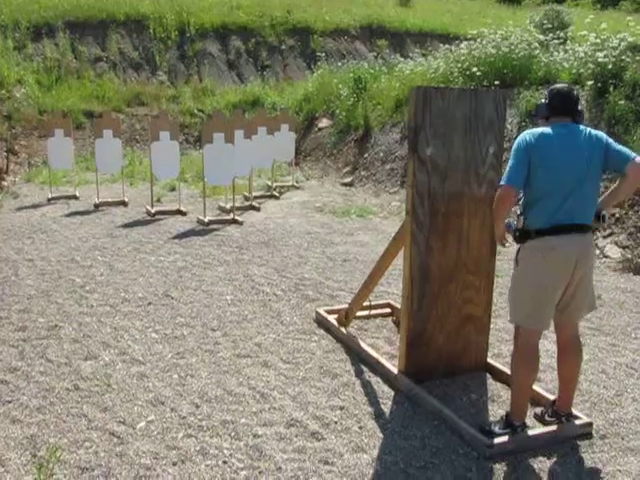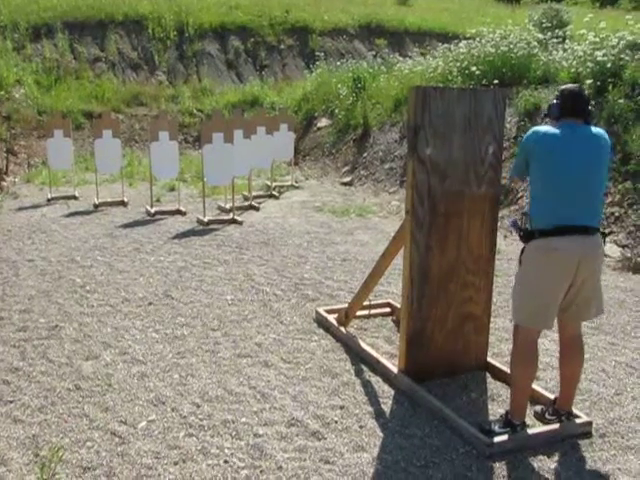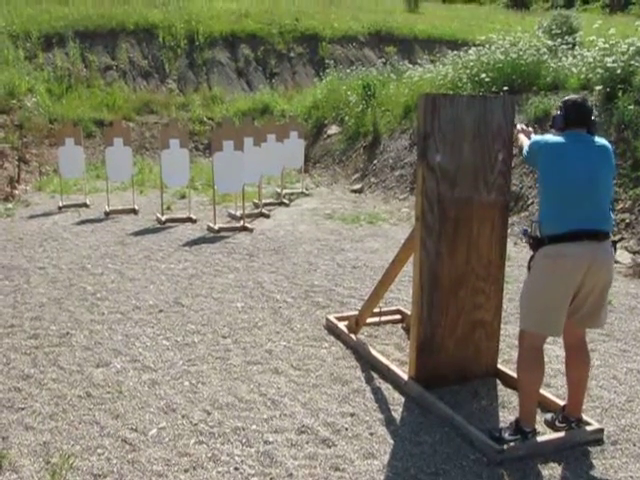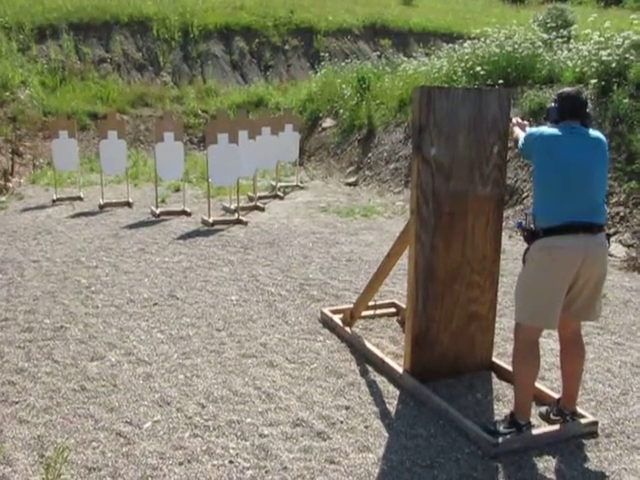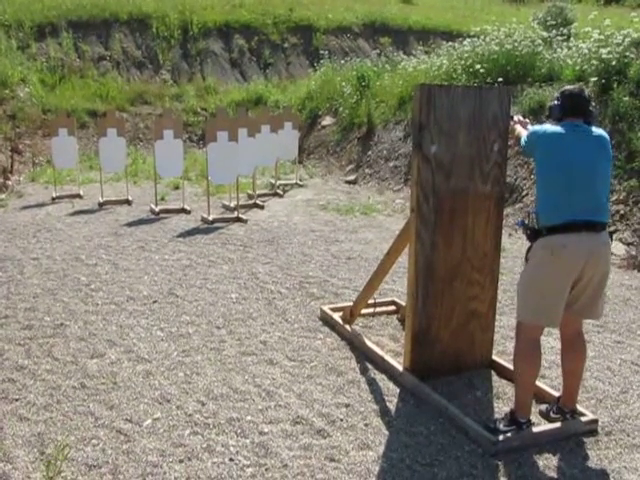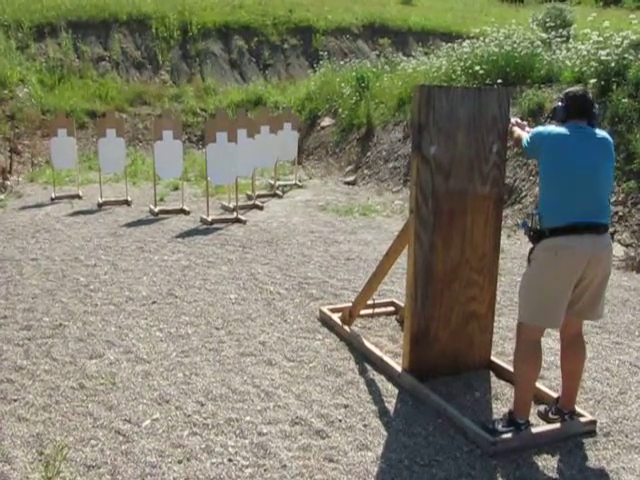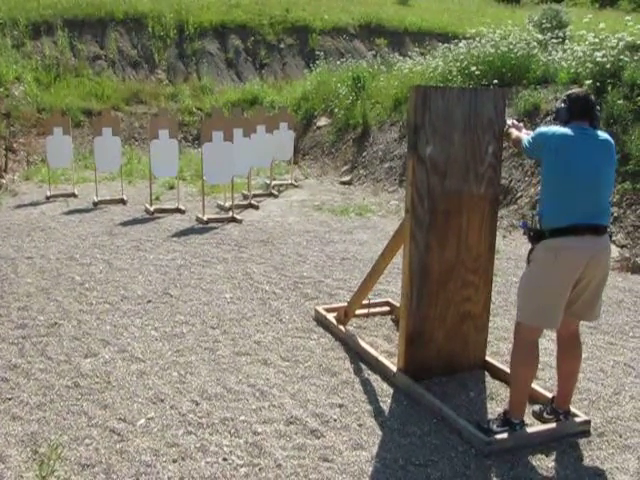
dt=0.5s
person 1, frame 1
left shoulder: (531, 140)
right shoulder: (596, 140)
left elbow: (506, 194)
left wrist: (499, 227)
right wrist: (603, 204)
left hip: (542, 246)
right hip: (582, 244)
left knee: (526, 335)
right knee: (569, 331)
left ankle: (516, 420)
right ankle: (562, 409)
person 1, frame 2
left shoulder: (537, 137)
right shoulder: (602, 141)
left elbow: (517, 177)
left hip: (548, 246)
right hip: (590, 245)
left knee: (526, 334)
right knee: (571, 330)
left ankle: (515, 419)
right ankle: (563, 408)
person 1, frame 3
left shoulder: (545, 146)
right shoulder: (604, 150)
left elbow: (528, 151)
left wrist: (522, 136)
left hip: (559, 253)
right hip: (600, 252)
left knee: (531, 339)
right knee: (576, 336)
left ankle: (525, 425)
right ankle: (572, 415)
person 1, frame 4
left shoulder: (540, 138)
right shoulder: (598, 142)
left elbow: (523, 143)
left wrist: (519, 129)
left hip: (553, 246)
right hip: (594, 245)
left knee: (526, 333)
right knee: (570, 329)
left ankle: (520, 418)
right ankle: (566, 408)
person 1, frame 5
left shoulder: (544, 136)
right shoulder: (601, 140)
left elbow: (524, 140)
left wrist: (519, 126)
left hip: (557, 244)
right hip: (597, 243)
left knee: (528, 331)
right knee: (572, 327)
left ankle: (520, 417)
right ankle: (567, 406)
person 1, frame 6
left shoulder: (548, 137)
right shoulder: (604, 142)
left elbow: (524, 142)
left wrist: (517, 129)
left hip: (559, 246)
right hip: (599, 245)
left knee: (529, 332)
right knee: (572, 329)
left ankle: (519, 418)
right ankle: (565, 407)
person 1, frame 7
left shoulder: (551, 138)
right shoulder: (606, 144)
left elbow: (522, 143)
left wrist: (513, 130)
right wrist: (525, 131)
left hip: (559, 246)
right hip: (598, 246)
left knee: (527, 332)
right knee: (569, 329)
left ankle: (514, 417)
right ankle: (561, 407)
